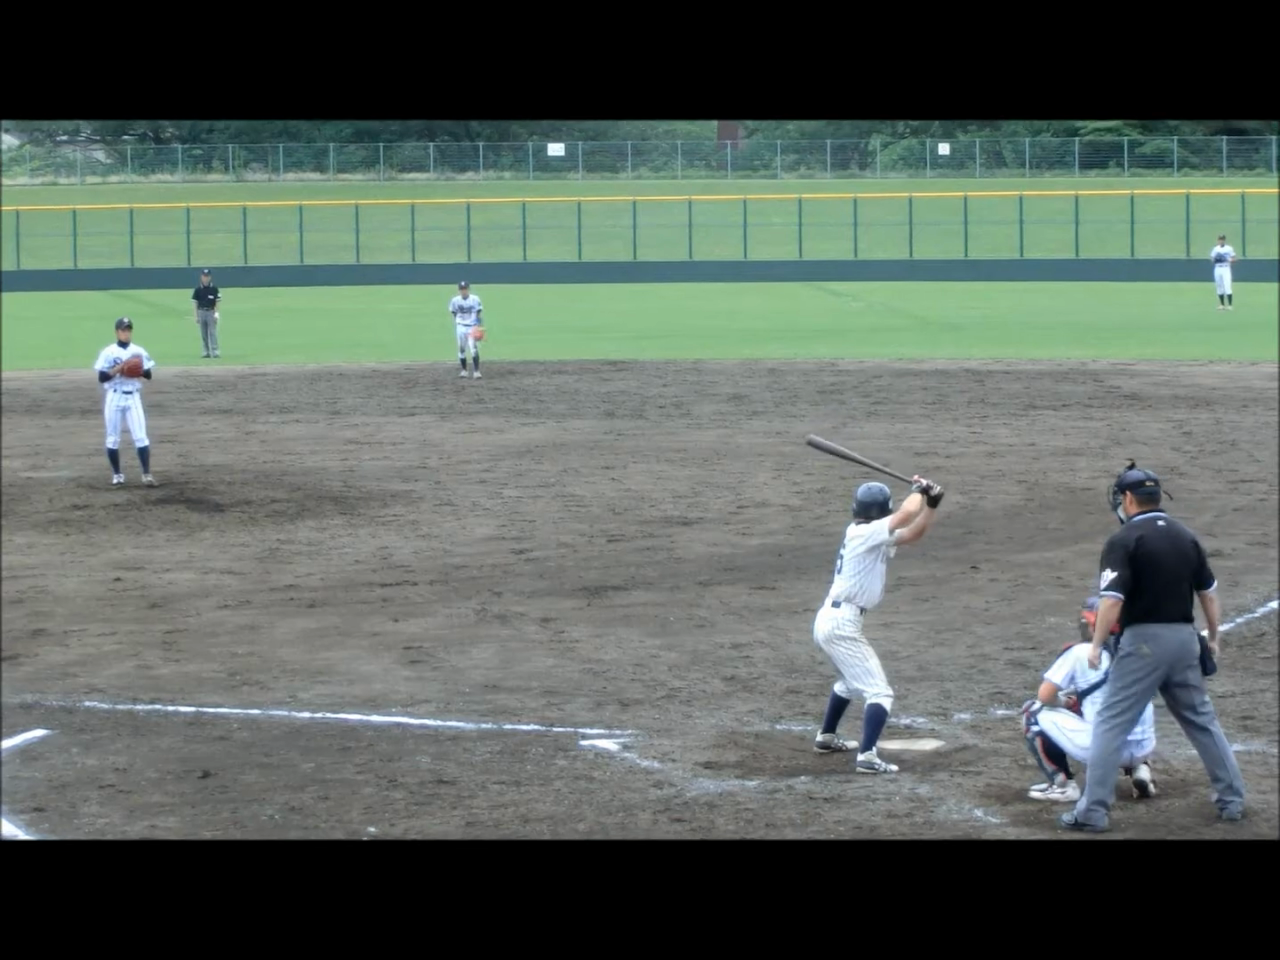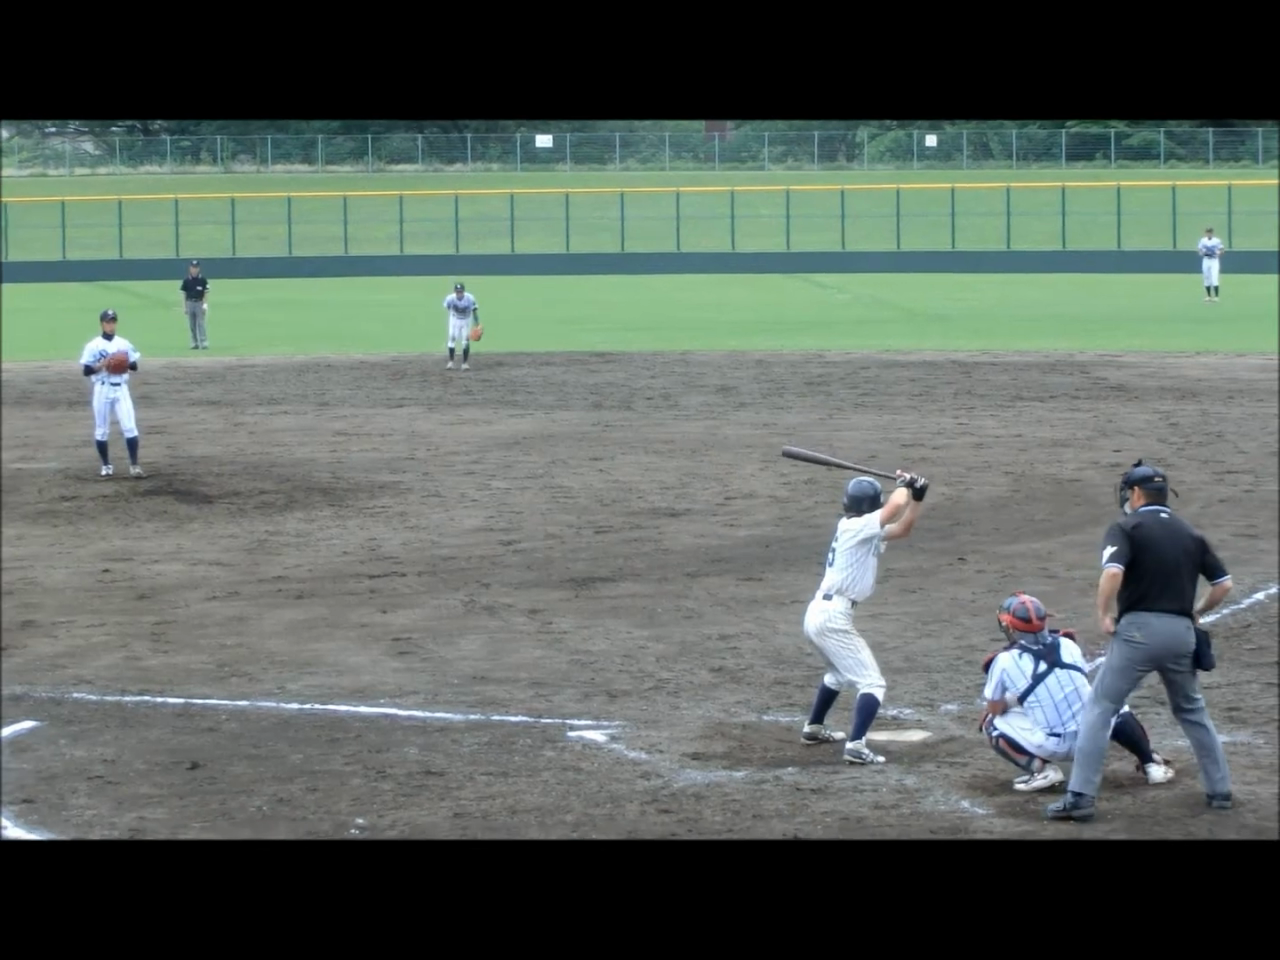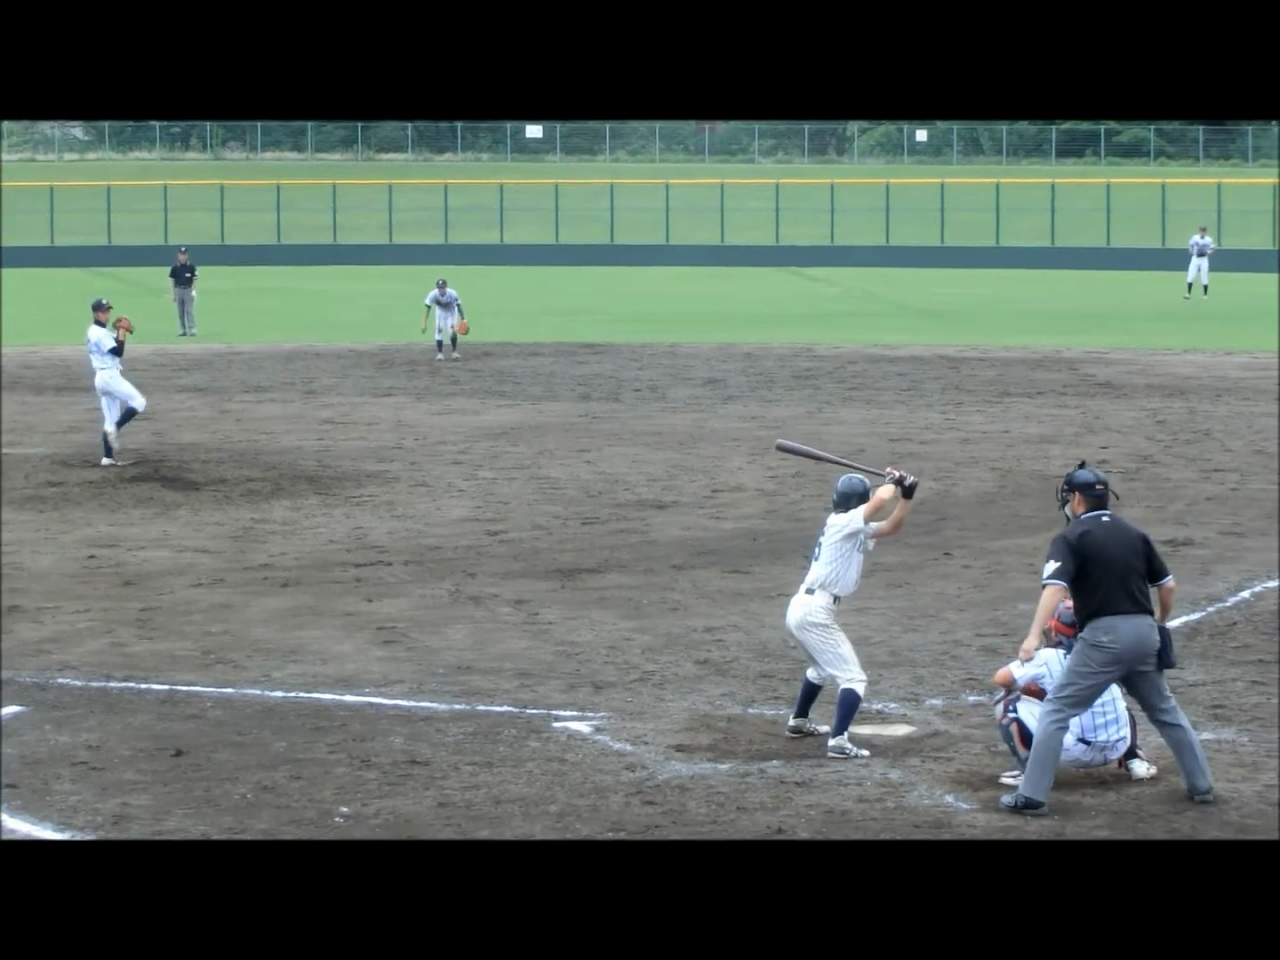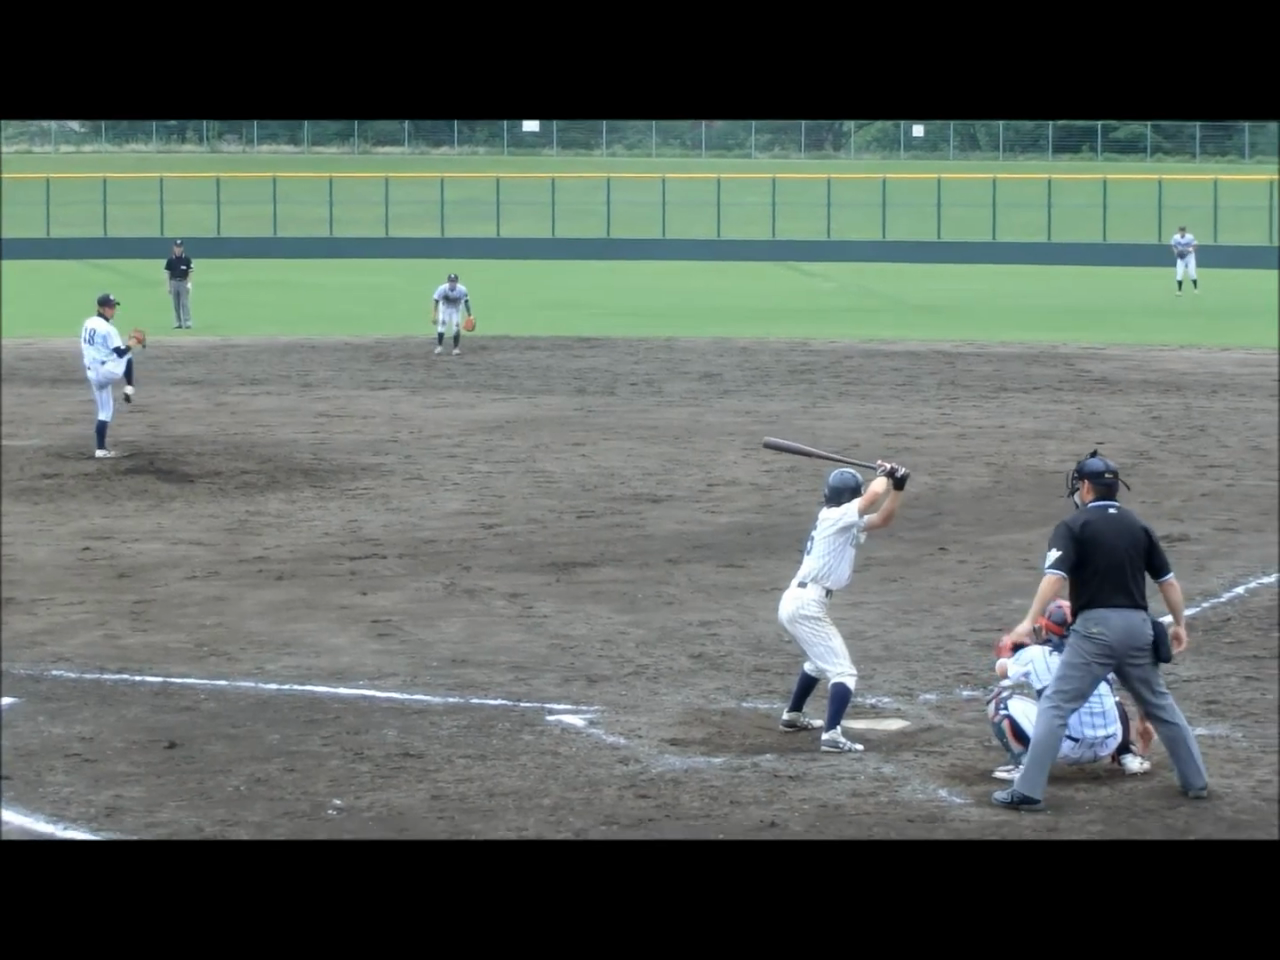
dt=0.7s
person 1, frame 1
left shoulder: (1123, 540)
right shoulder: (1187, 537)
left elbow: (1112, 599)
right elbow: (1208, 593)
left wrist: (1096, 644)
right wrist: (1213, 637)
left hip: (1143, 642)
right hip: (1185, 639)
left knee: (1110, 726)
right knee: (1203, 721)
left ankle: (1093, 812)
right ankle: (1233, 800)
person 1, frame 2
left shoulder: (1126, 528)
right shoulder: (1191, 534)
left elbow: (1112, 572)
right elbow: (1224, 584)
left wrist: (1103, 615)
left hip: (1138, 630)
right hip: (1181, 632)
left knee: (1100, 708)
right knee: (1192, 712)
left ankle: (1081, 795)
right ankle: (1220, 789)
person 1, frame 3
left shoulder: (1070, 537)
right shoulder: (1134, 533)
left elbow: (1054, 588)
right elbow: (1167, 585)
left wrist: (1034, 635)
right wrist: (1159, 623)
left hip: (1103, 636)
right hip: (1144, 632)
left knee: (1056, 710)
right knee: (1164, 711)
left ankle: (1031, 796)
right ankle: (1201, 785)
person 1, frame 4
left shoulder: (1073, 526)
right shoulder: (1139, 527)
left elbow: (1054, 577)
right elbow: (1168, 581)
left wrist: (1029, 621)
right wrist: (1179, 624)
left hip: (1095, 628)
right hip: (1137, 626)
left knee: (1055, 707)
right knee: (1160, 705)
left ankle: (1027, 791)
right ankle: (1195, 780)
person 2, frame 1
left shoulder: (871, 535)
right shoulder: (865, 533)
left elbow: (912, 533)
right elbow: (906, 514)
left wrist: (931, 504)
right wrist: (918, 490)
left hip: (831, 620)
right hip: (842, 624)
left knee: (850, 681)
right knee: (879, 691)
left ankle: (826, 737)
right ankle: (867, 756)
person 2, frame 2
left shoulder: (855, 528)
right shoulder: (858, 527)
left elbow: (901, 529)
right elbow: (896, 505)
left wrist: (917, 496)
right wrist: (903, 484)
left hip: (819, 614)
right hip: (833, 617)
left knee: (840, 673)
right knee: (872, 682)
left ankle: (813, 728)
right ankle: (856, 745)
person 2, frame 3
left shoulder: (855, 528)
right shoulder: (842, 523)
left elbow: (890, 527)
right elbow: (880, 501)
left wrist: (906, 496)
right wrist: (892, 481)
left hip: (803, 608)
right hip: (814, 612)
left knee: (822, 668)
right knee: (853, 678)
left ankle: (798, 722)
right ankle: (838, 741)
person 2, frame 4
left shoulder: (846, 521)
right shoulder: (836, 516)
left elbow: (882, 519)
right elbow: (874, 494)
left wrist: (897, 486)
right wrist: (884, 474)
left hip: (797, 602)
right hip: (807, 605)
left knee: (820, 660)
right knee: (843, 671)
left ankle: (792, 715)
right ankle: (832, 735)
